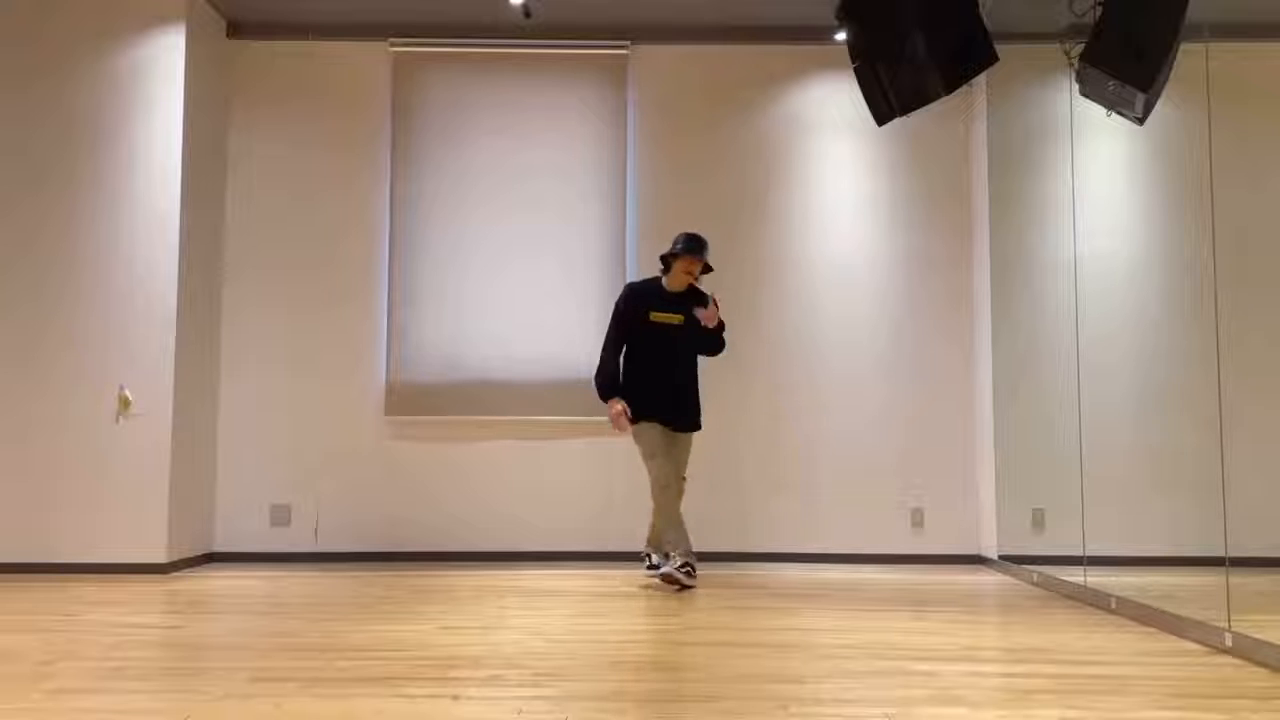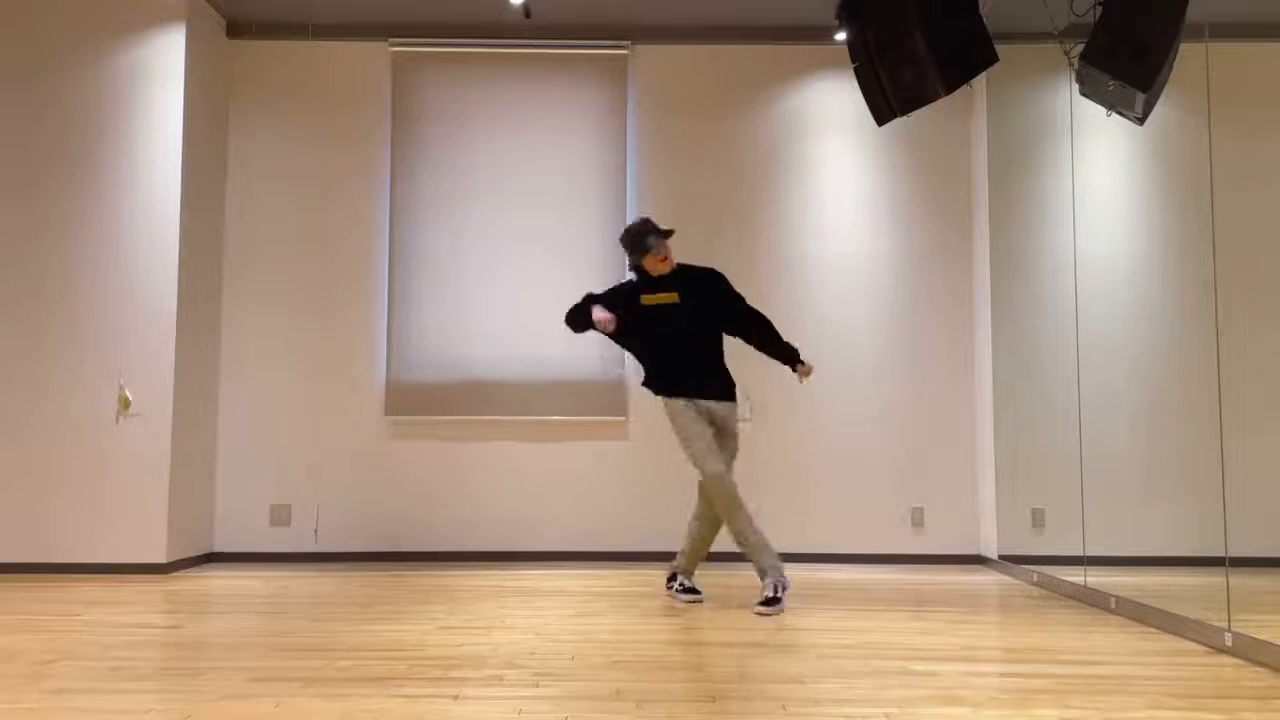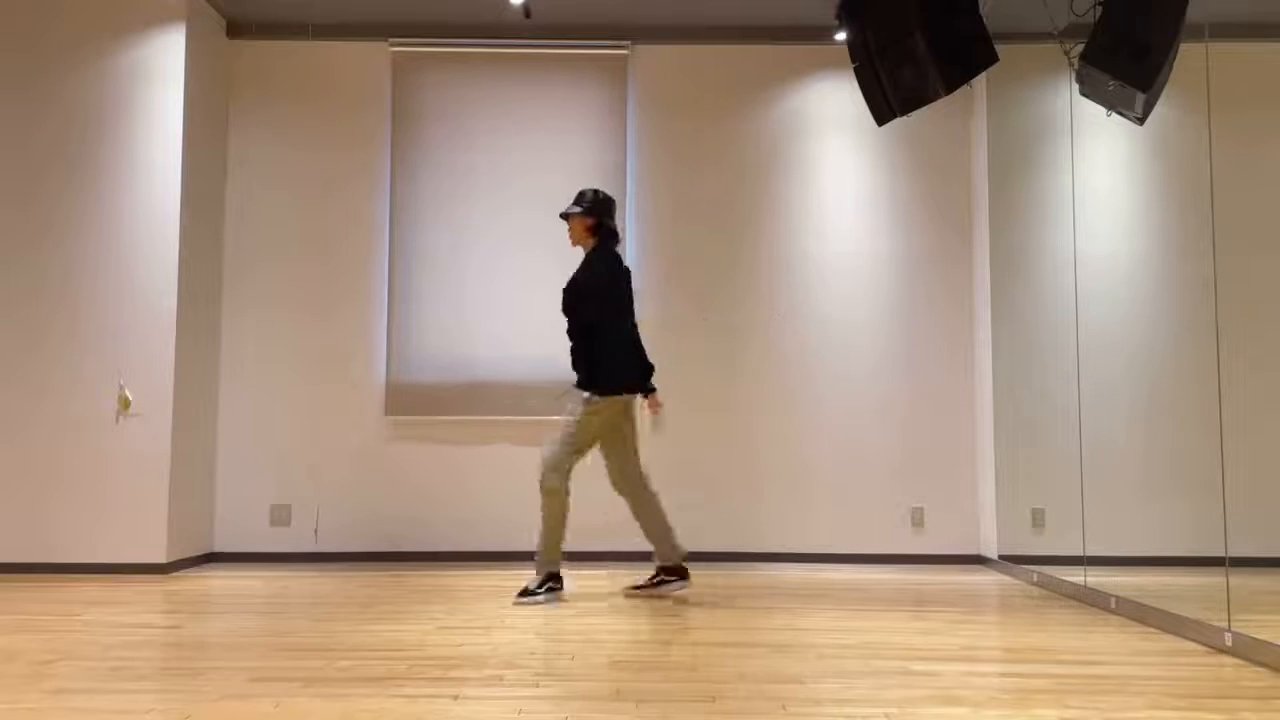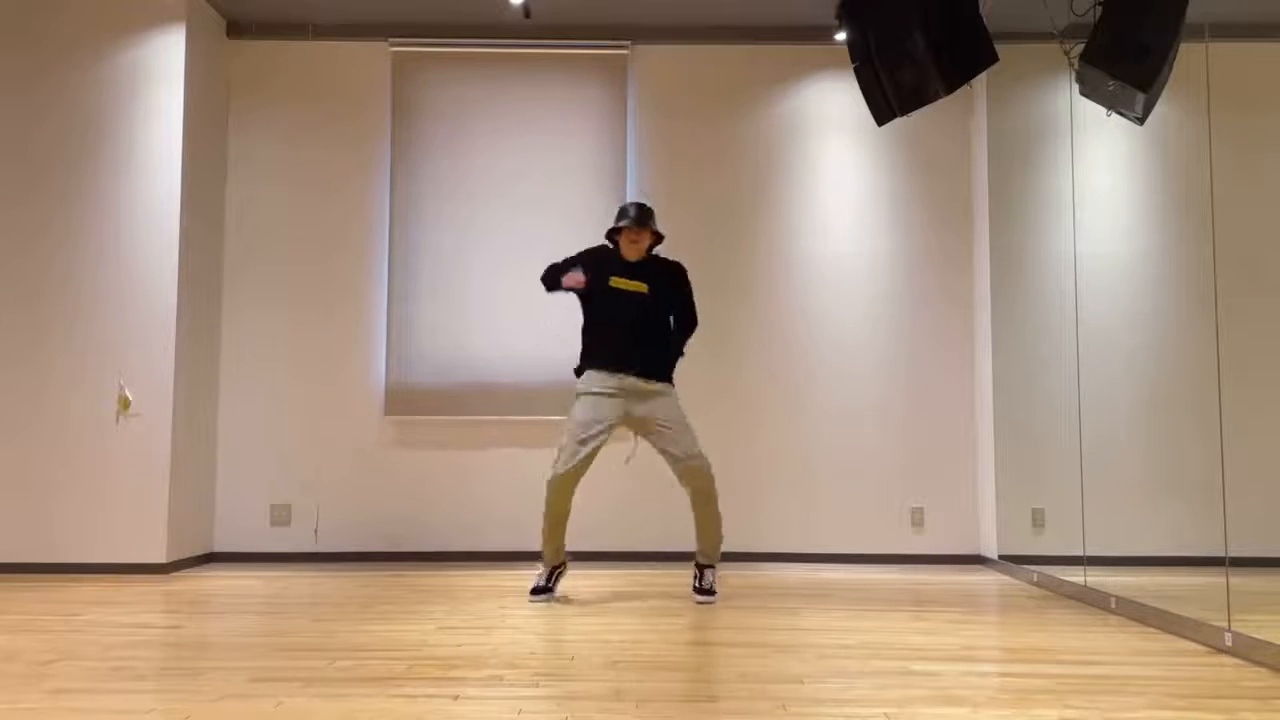
dt=1s
person 1, frame 1
left shoulder: (701, 302)
right shoulder: (636, 295)
left elbow: (712, 346)
right elbow: (613, 348)
left wrist: (713, 327)
right wrist: (612, 395)
left hip: (683, 409)
right hip: (643, 408)
left knee: (674, 483)
right knee: (662, 479)
left ankle: (656, 549)
right ankle: (681, 561)
person 1, frame 2
left shoulder: (706, 281)
right shoulder: (628, 295)
left elbow: (748, 323)
right elbow: (574, 317)
left wrist: (791, 359)
right wrist: (593, 312)
left hip: (720, 398)
right hip: (679, 398)
left knee: (714, 491)
right knee: (715, 475)
left ankle: (681, 573)
right ankle: (771, 574)
person 1, frame 3
left shoulder: (601, 264)
right shoulder: (602, 265)
left elbow: (614, 324)
right elbow: (615, 326)
right wrist: (644, 385)
left hip: (604, 385)
right hip: (615, 386)
left knee: (554, 467)
right knee: (629, 479)
left ankle: (549, 574)
right ankle: (671, 566)
person 1, frame 4
left shoulder: (670, 274)
right shoulder: (595, 262)
left elbow: (686, 322)
right elbow: (551, 276)
left wrist: (667, 359)
right wrist: (564, 277)
left hip: (654, 389)
right hip: (600, 386)
left knee: (697, 471)
right knee: (563, 475)
left ankle: (706, 564)
right ankle: (553, 563)
